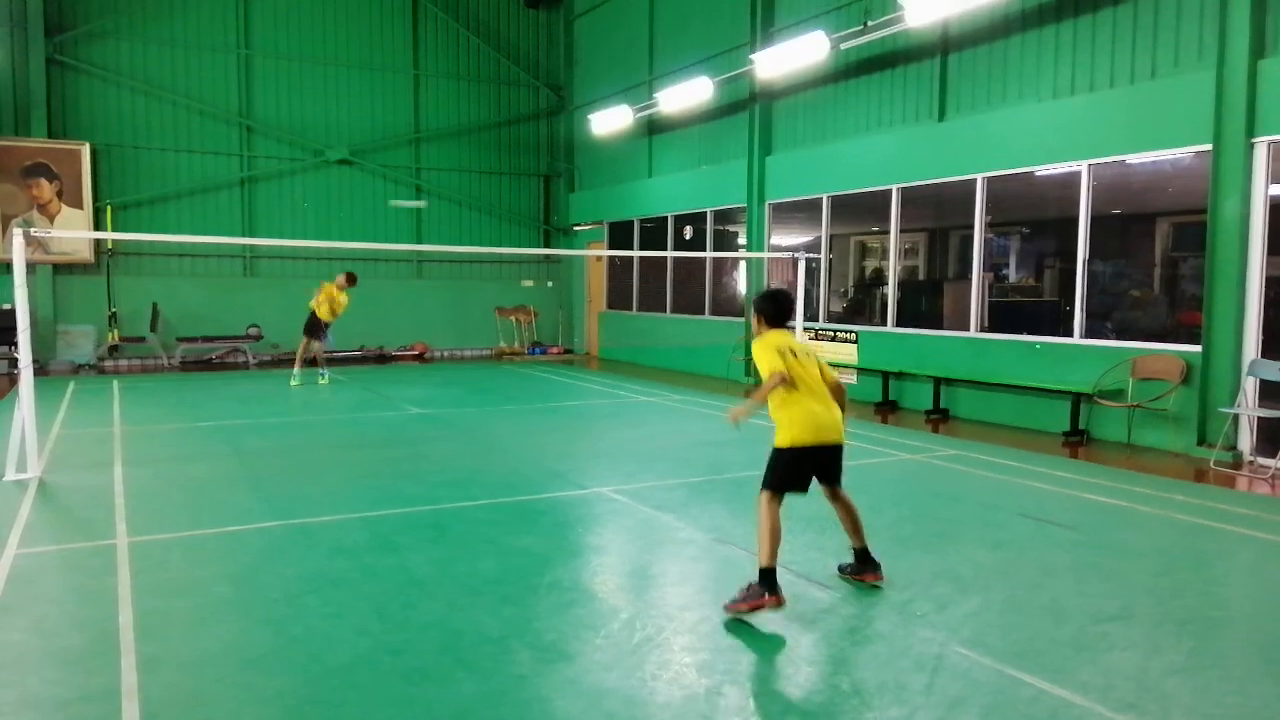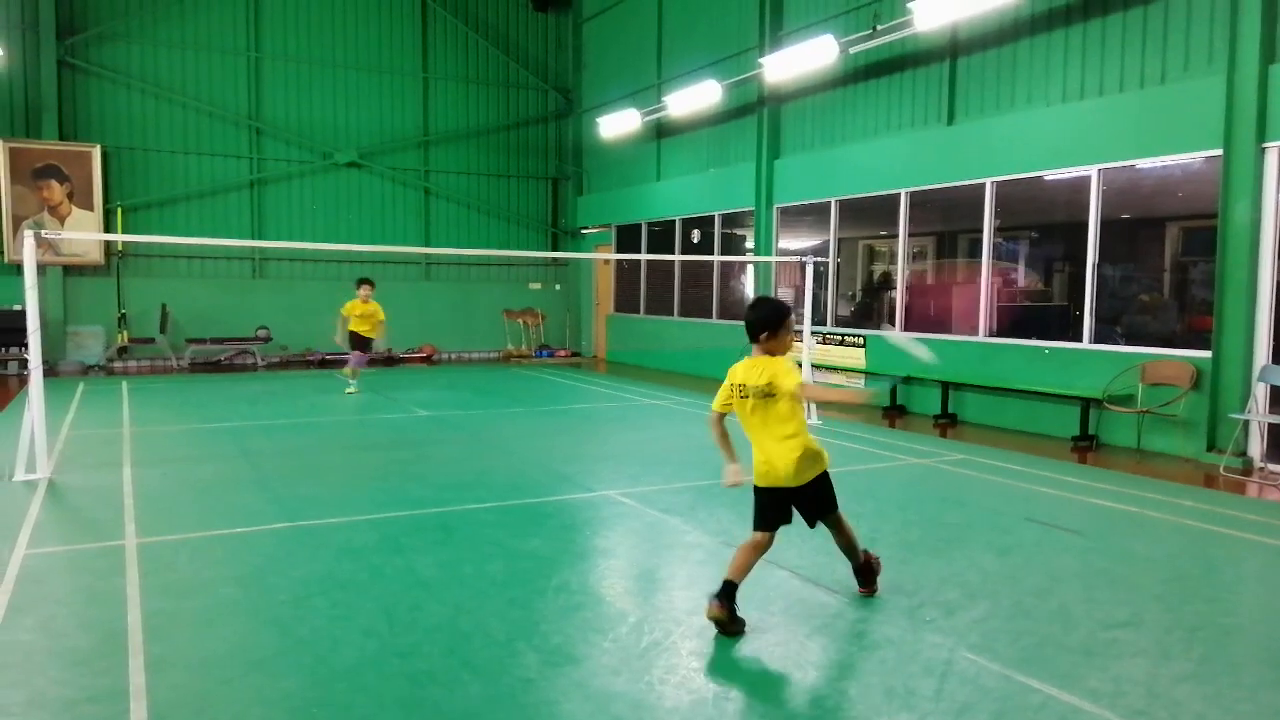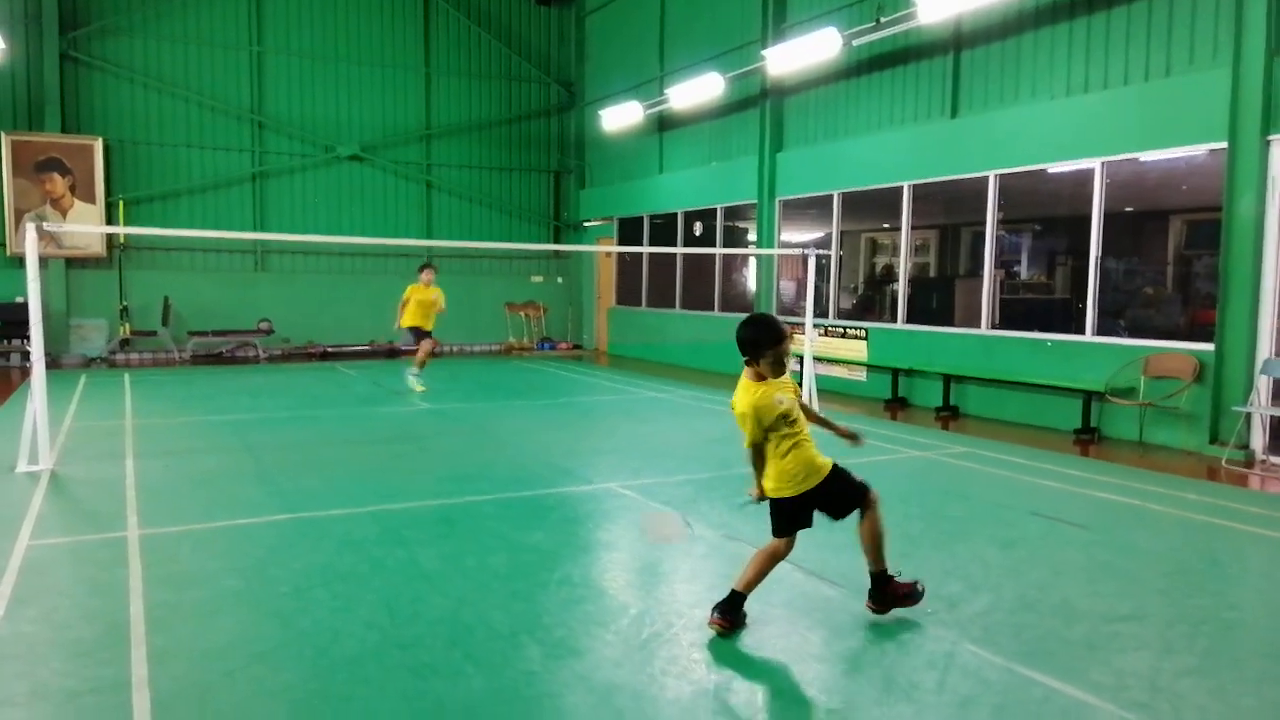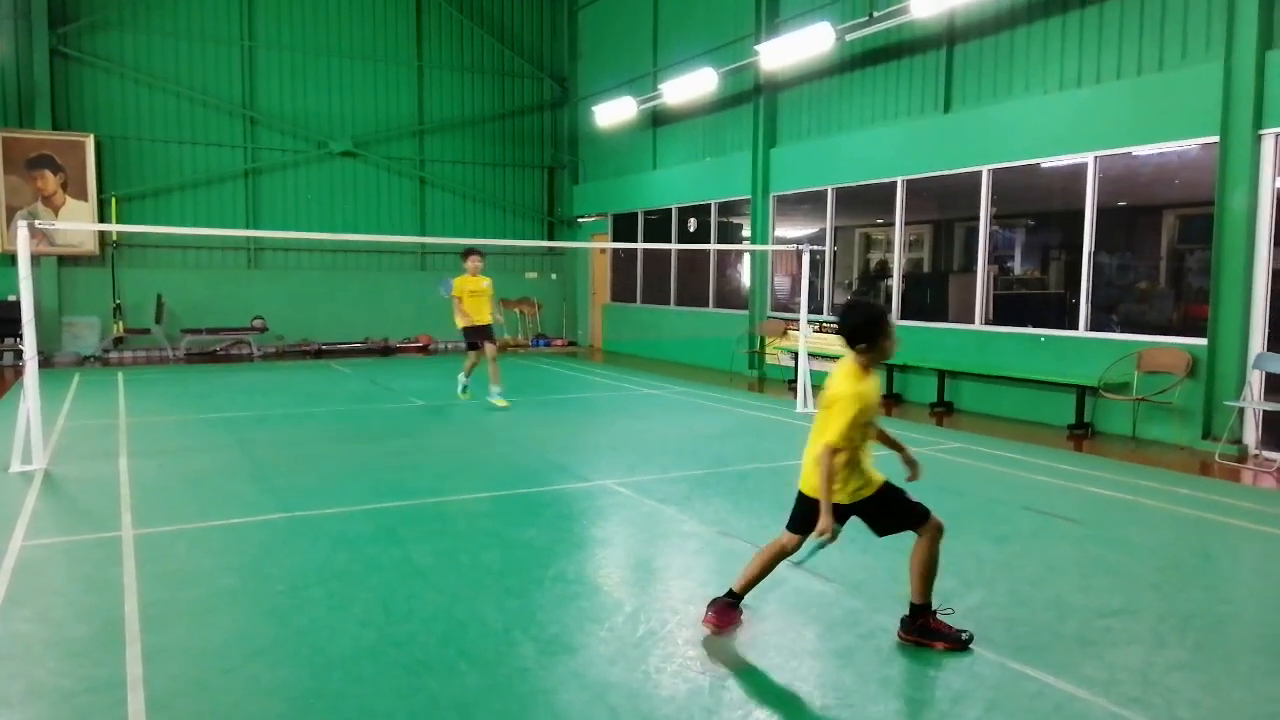
dt=0.4s
person 1, frame 1
left shoulder: (764, 344)
right shoulder: (803, 347)
left elbow: (779, 377)
right elbow: (837, 387)
left wrist: (748, 407)
right wrist: (839, 417)
left hip: (799, 434)
right hip: (830, 430)
left knee: (769, 499)
right knee: (834, 491)
left ankle: (766, 586)
right ankle: (865, 562)
person 1, frame 2
left shoulder: (736, 373)
right shoulder: (780, 367)
left elbow: (716, 419)
right elbow: (804, 391)
left wrist: (732, 462)
right wrist: (851, 395)
left hip: (766, 471)
right hip: (803, 464)
left knee: (761, 537)
right knee: (833, 519)
left ankle: (724, 599)
right ankle: (865, 573)
person 1, frame 3
left shoulder: (776, 376)
right shoulder: (749, 403)
right elbow: (755, 448)
left wrist: (835, 428)
right wrist: (760, 484)
left hip: (814, 467)
right hip: (792, 480)
left knee: (790, 539)
right knee: (858, 506)
right ankle: (882, 589)
person 1, frame 4
left shoulder: (856, 371)
right shoulder: (853, 391)
right elbow: (829, 453)
left wrist: (900, 449)
right wrist: (827, 513)
left hip: (831, 479)
right hip: (849, 483)
left knee: (790, 542)
right knee: (930, 528)
left ankle: (726, 604)
right ankle: (919, 620)
